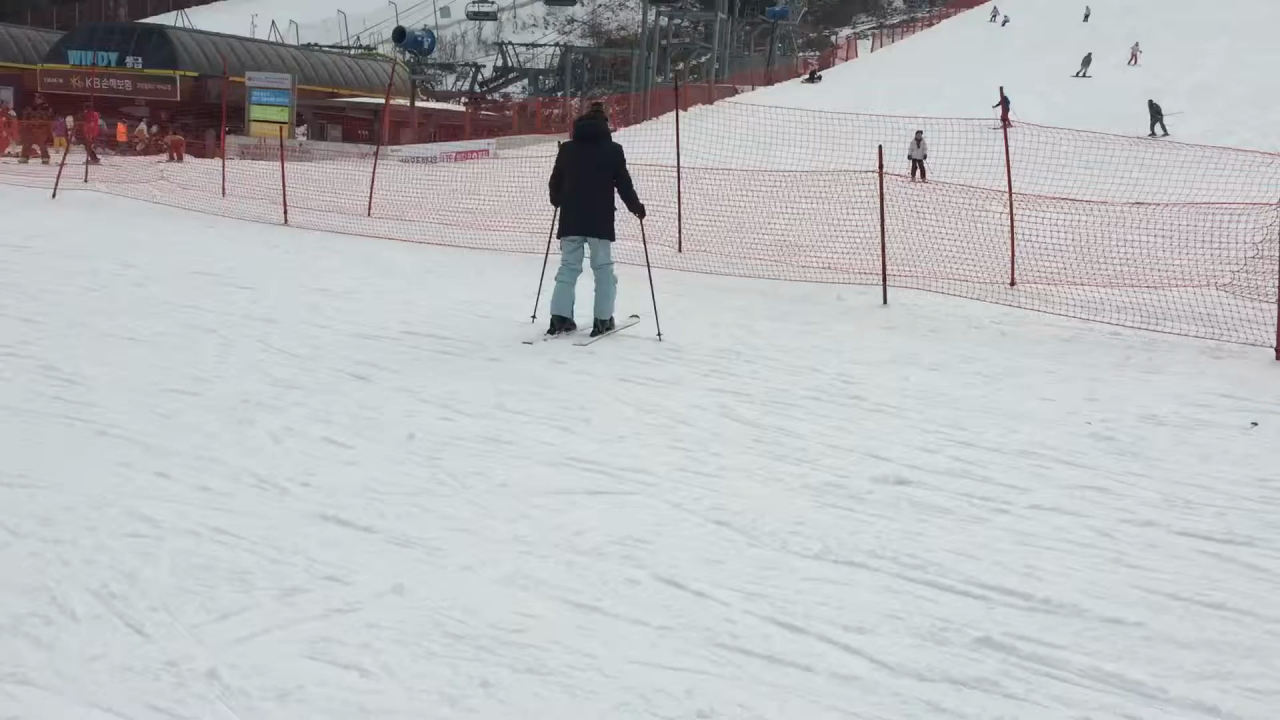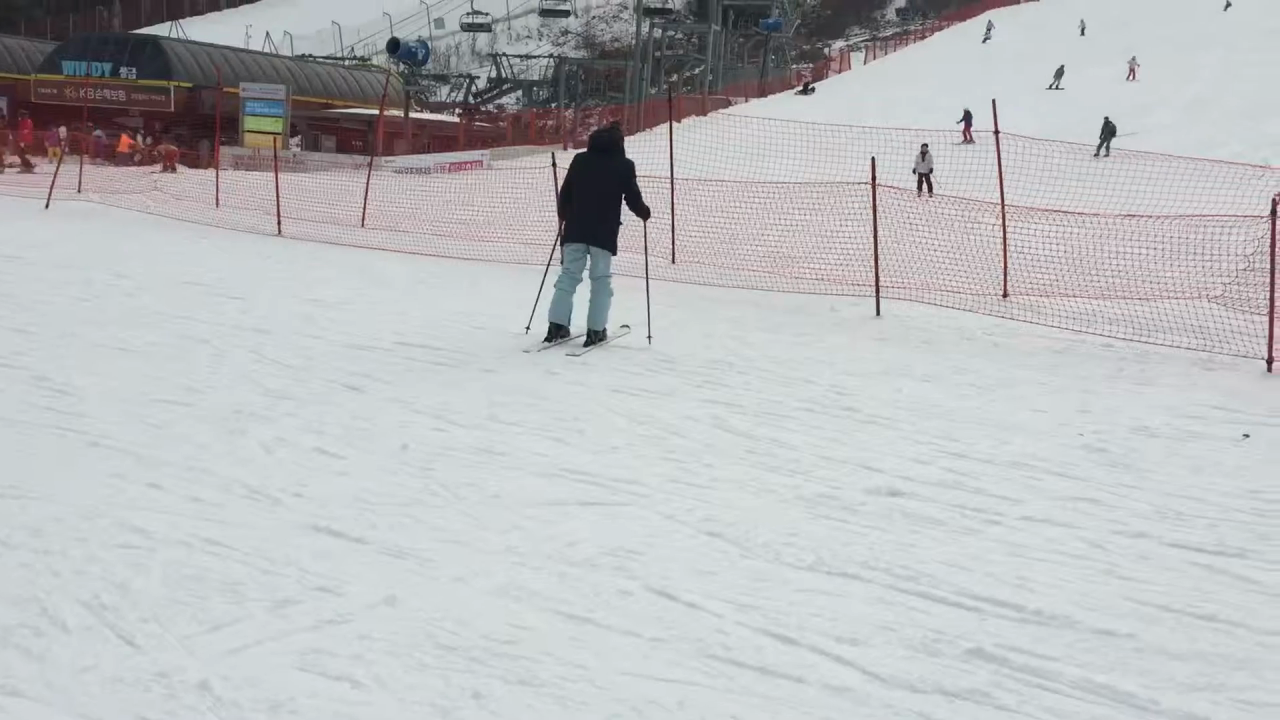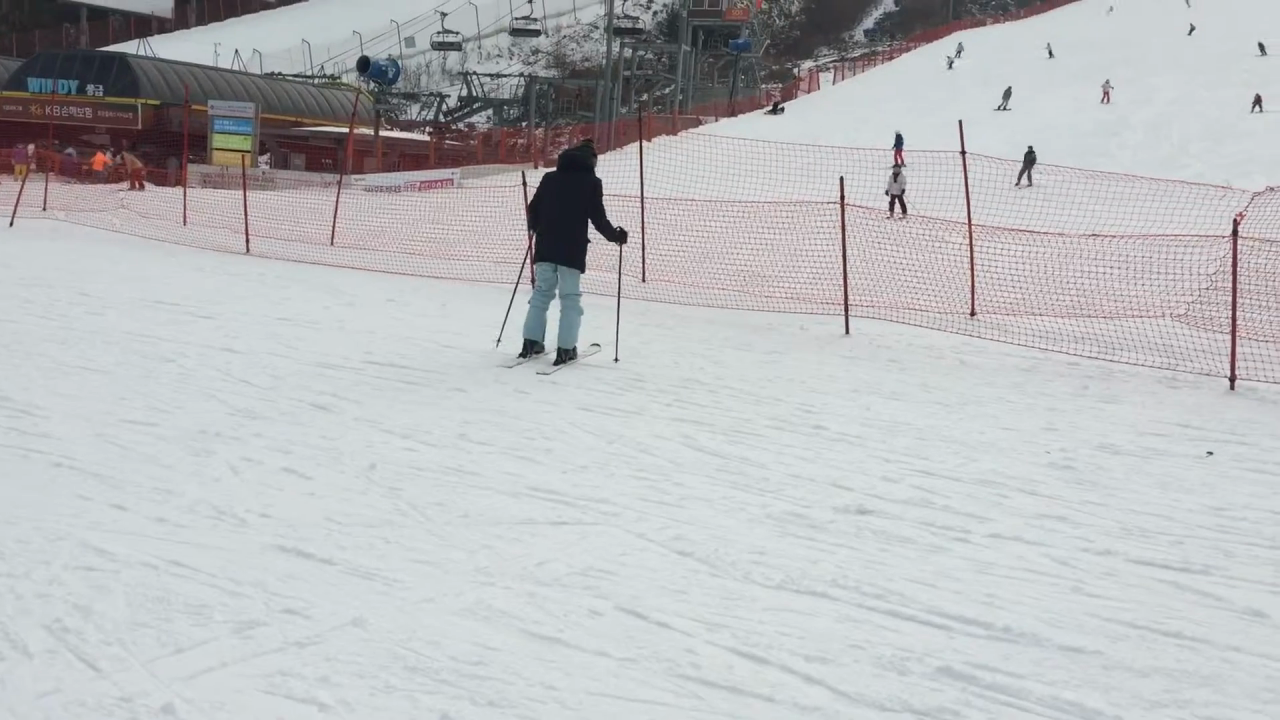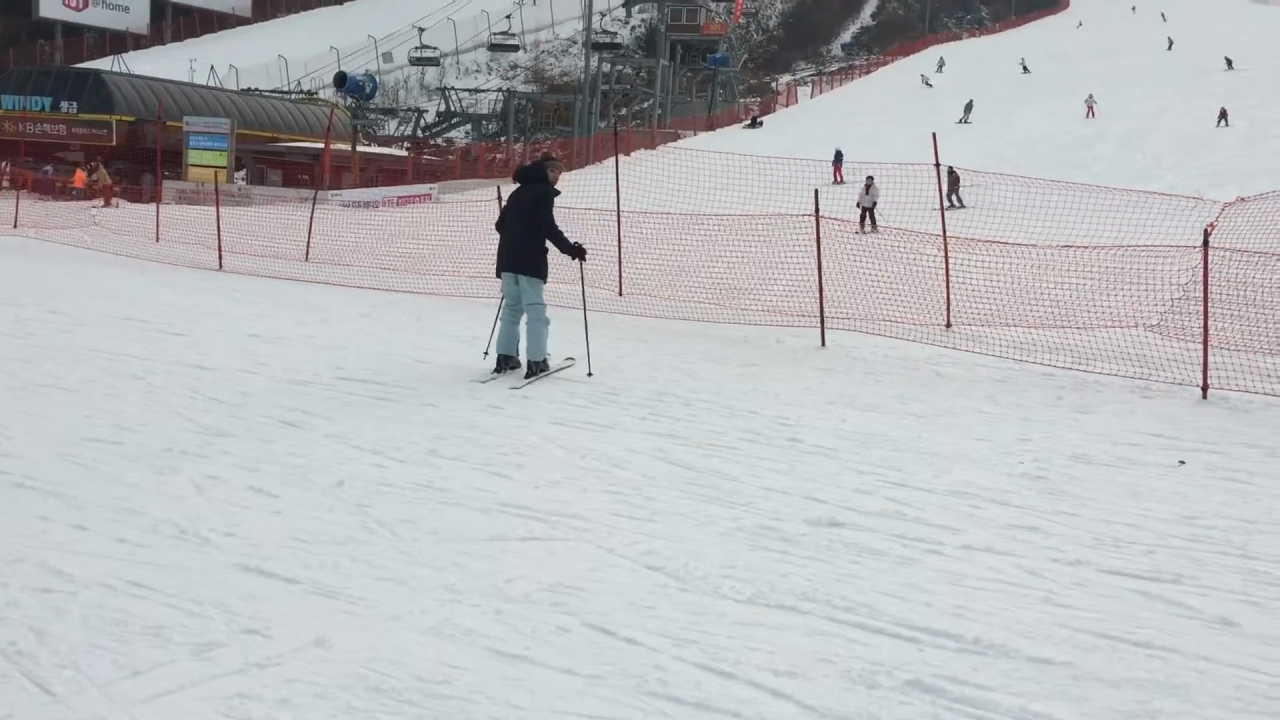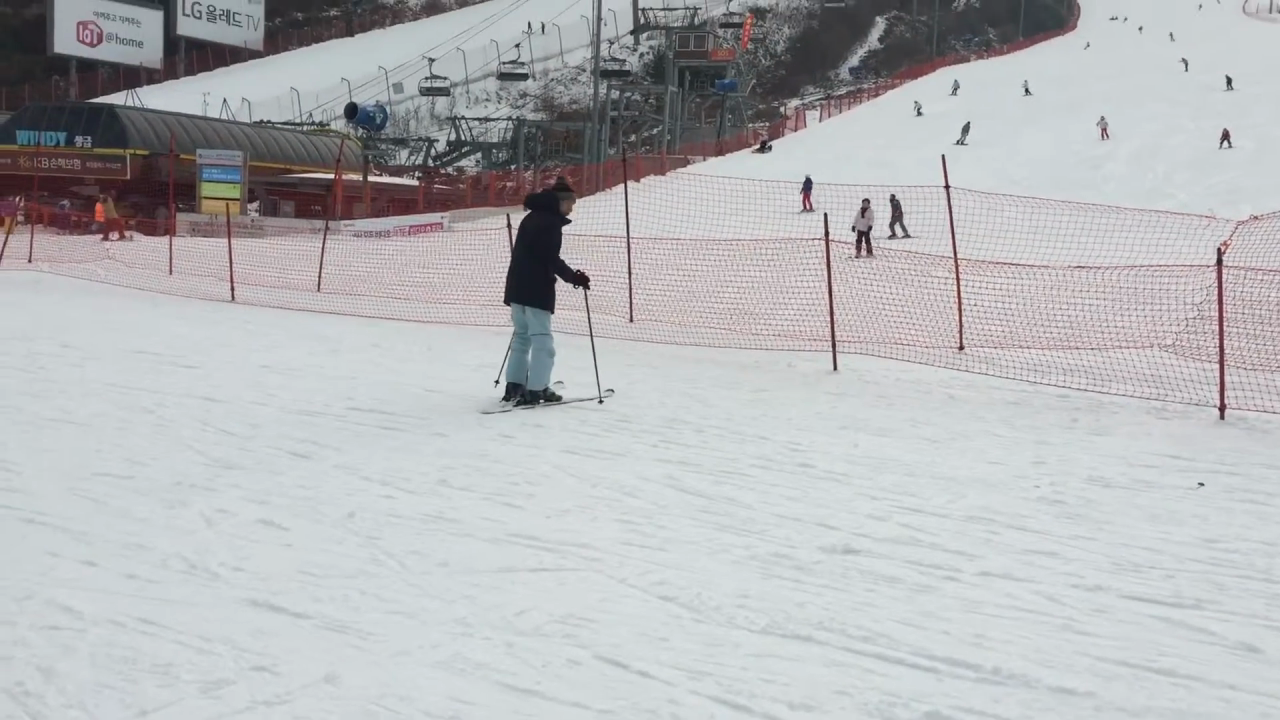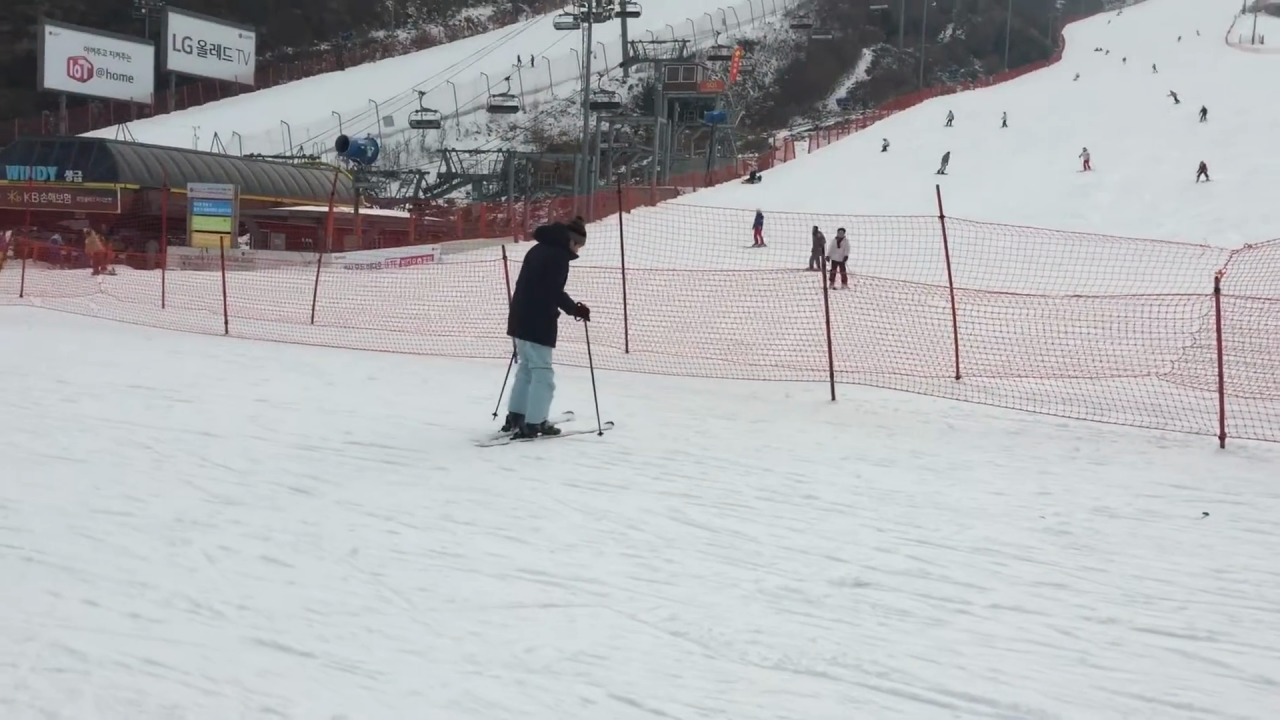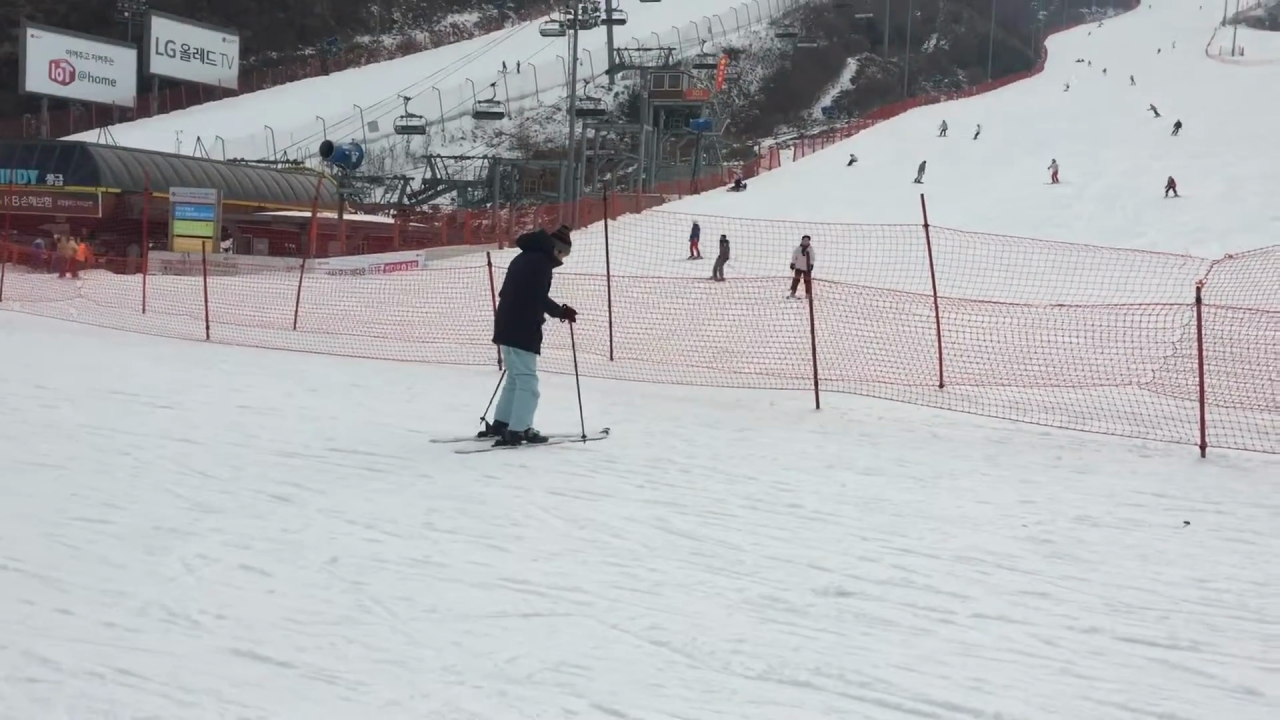
dt=0.4s
person 1, frame 1
left shoulder: (567, 148)
right shoulder: (613, 150)
left elbow: (555, 182)
right elbow: (623, 183)
left wrist: (558, 201)
right wrist: (636, 207)
left hip: (571, 217)
right hip: (600, 219)
left knee: (568, 266)
right knee: (603, 268)
left ankle: (560, 317)
right ankle: (603, 319)
person 1, frame 2
left shoulder: (580, 159)
right shoulder: (624, 165)
left elbow: (566, 191)
right elbow: (633, 198)
left wrist: (564, 215)
right wrist: (644, 212)
left hip: (576, 228)
right hip: (604, 230)
left knee: (568, 275)
right knee: (600, 279)
left ankle: (557, 326)
right ankle: (595, 330)
person 1, frame 3
left shoulder: (550, 178)
right shoulder: (591, 181)
left elbow: (533, 208)
right elbow: (598, 217)
left wrist: (539, 227)
right wrist: (615, 235)
left hip: (546, 245)
right hip: (572, 248)
left knee: (541, 292)
right knee: (570, 297)
left ankle: (531, 342)
right ankle: (566, 348)
person 1, frame 4
left shoulder: (518, 192)
right shoulder: (543, 192)
left elbow: (501, 224)
right elbow: (549, 227)
right wrist: (571, 249)
left hip: (508, 257)
right hip: (530, 259)
left knee: (512, 307)
right knee: (535, 309)
left ankle: (505, 357)
right ankle: (536, 361)
person 1, frame 5
left shoulder: (532, 217)
right shoulder: (551, 221)
right elbow: (550, 258)
right wrist: (573, 276)
left hip: (518, 285)
right hip: (537, 288)
left knee: (521, 336)
right knee: (541, 338)
left ankle: (514, 385)
right ankle: (536, 389)
person 1, frame 6
left shoulder: (537, 249)
right shoulder: (559, 255)
right elbow: (555, 291)
right wrist: (575, 309)
left hip: (521, 317)
right hip: (539, 321)
left knee: (526, 368)
right knee: (542, 371)
left ankle: (516, 416)
right ankle: (534, 422)
person 1, frame 7
left shoulder: (524, 257)
right shoulder: (541, 261)
right elbow: (538, 297)
right wrist: (560, 311)
left hip: (507, 325)
right hip: (522, 328)
left knee: (515, 377)
right knee: (527, 379)
left ankle: (501, 423)
right ankle: (518, 430)
